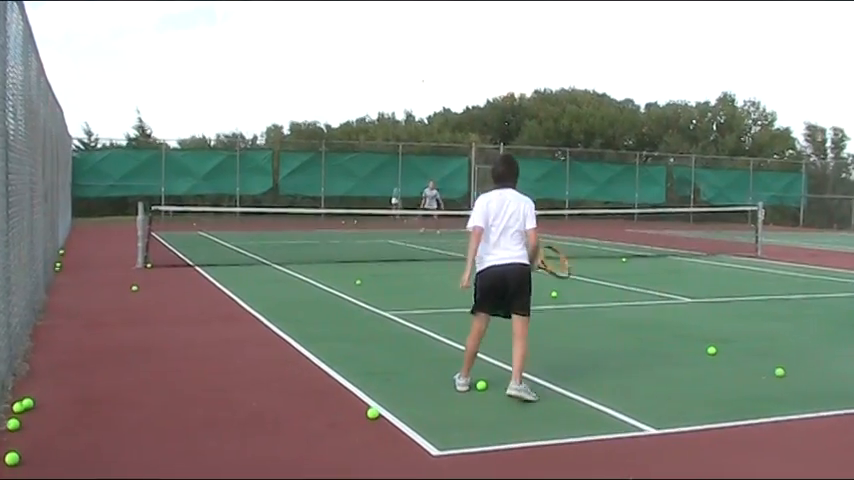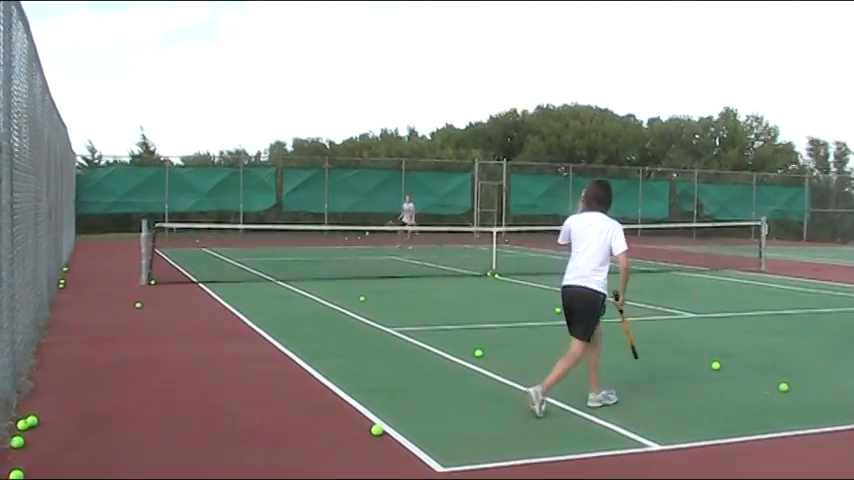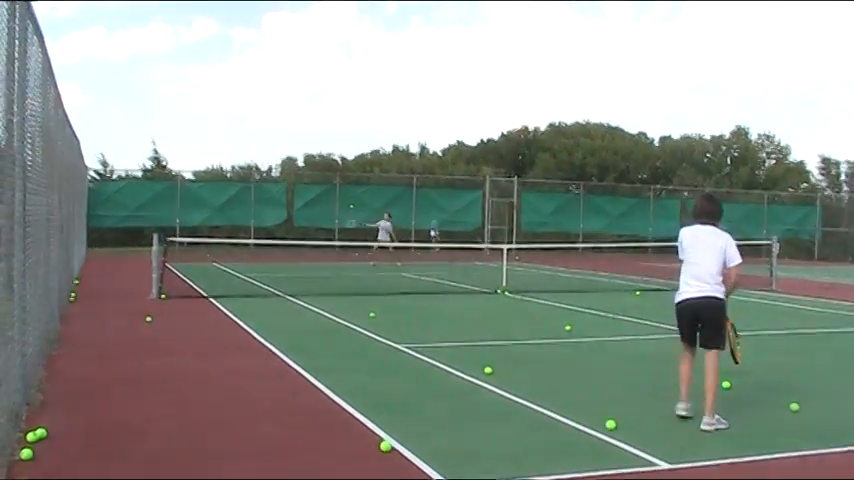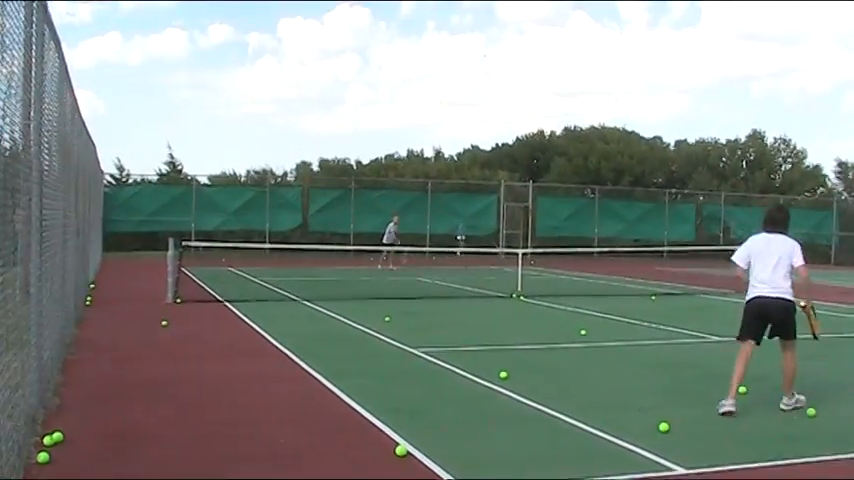
dt=0.7s
person 1, frame 1
left shoulder: (484, 200)
right shoulder: (525, 202)
left elbow: (475, 233)
right elbow: (533, 241)
left wrist: (468, 269)
right wrist: (530, 263)
left hip: (489, 268)
right hip: (518, 268)
left knee: (479, 325)
right knee: (520, 329)
left ankle: (463, 377)
right ankle: (516, 382)
person 1, frame 2
left shoulder: (573, 220)
right shoulder: (612, 226)
right elbow: (624, 264)
right wrist: (621, 293)
left hip: (568, 287)
right hip: (591, 292)
left knee: (594, 338)
right knee: (578, 350)
left ankle: (596, 392)
right ankle: (541, 389)
person 1, frame 3
left shoulder: (685, 233)
right shoulder: (725, 238)
right elbow: (733, 277)
right wrist: (723, 295)
left hip: (685, 300)
right hip: (713, 301)
left knee: (687, 351)
right knee: (711, 359)
left ankle: (683, 403)
right ankle: (709, 417)
person 1, frame 4
left shoulder: (752, 241)
right shoulder: (792, 245)
left elbow: (740, 272)
right elbow: (803, 275)
right wrist: (806, 299)
left hip: (756, 300)
right hip: (783, 302)
left knee: (745, 351)
right knee: (788, 349)
left ankle: (730, 400)
right ankle: (788, 397)
